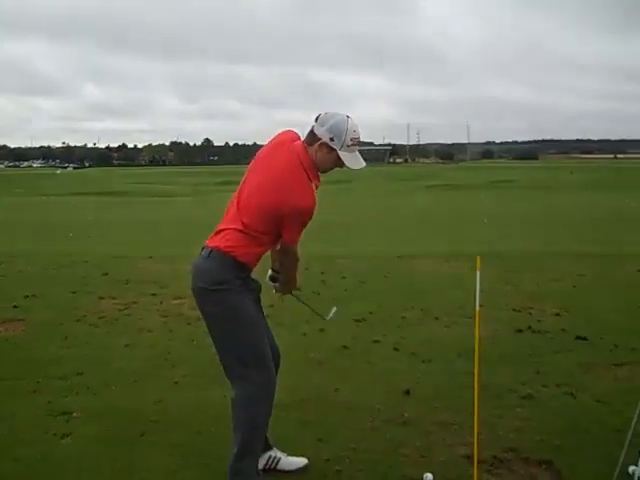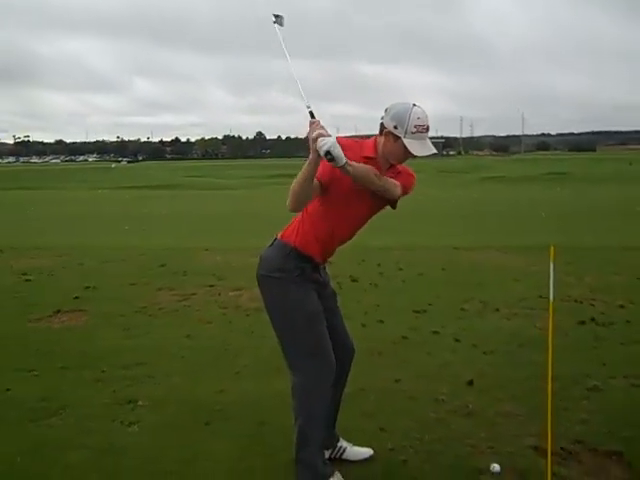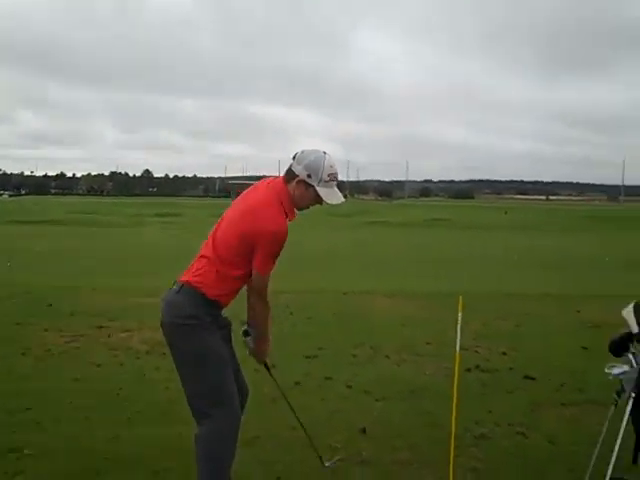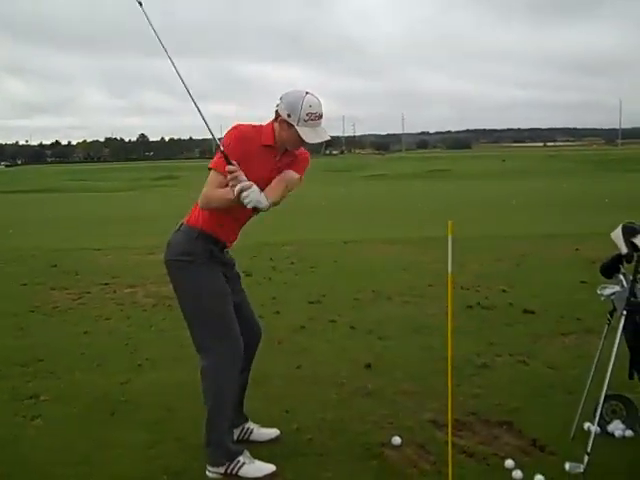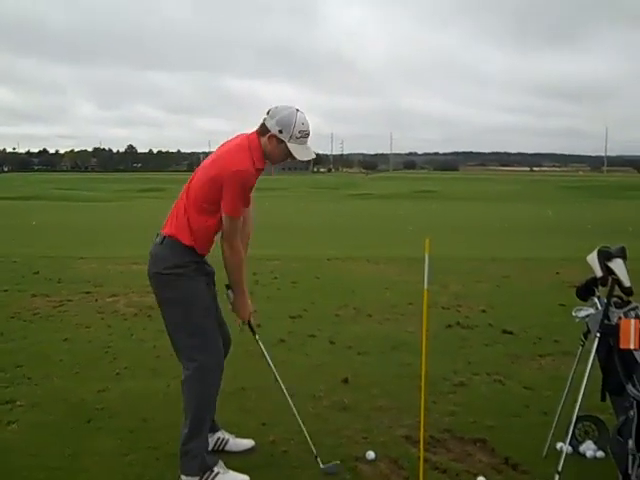
dt=1s
person 1, frame 1
left shoulder: (286, 141)
right shoulder: (301, 198)
right elbow: (288, 254)
left wrist: (276, 255)
right wrist: (288, 283)
left hip: (226, 269)
right hip: (222, 277)
left knee: (267, 361)
right knee: (256, 376)
person 1, frame 2
left shoulder: (403, 179)
right shoulder: (345, 148)
left elbow: (374, 182)
right elbow: (295, 204)
left wrist: (340, 159)
right wrist: (315, 157)
left hip: (315, 268)
right hip: (285, 265)
left knee: (341, 354)
right knee: (315, 366)
left ankle: (324, 440)
person 1, frame 3
left shoulder: (269, 185)
right shoulder: (274, 226)
right elbow: (258, 293)
left wrist: (254, 324)
right wrist: (262, 340)
left hip: (197, 306)
right hip: (191, 312)
left knee: (235, 397)
right knee: (221, 414)
person 1, frame 4
left shoulder: (299, 160)
right shoulder: (242, 137)
left elbow: (277, 191)
right elbow: (206, 199)
left wrist: (258, 195)
right wrist: (239, 192)
left hip: (218, 251)
right hip: (192, 250)
left knee: (248, 335)
right knee: (223, 348)
left ankle: (232, 422)
person 1, frame 5
left shoulder: (246, 142)
right shoulder: (240, 170)
left elbow: (243, 223)
right elbow: (232, 240)
left wrist: (238, 286)
right wrist: (241, 297)
left hip: (182, 256)
right hip: (176, 261)
left knee: (217, 345)
right knee: (204, 358)
left ankle: (205, 431)
